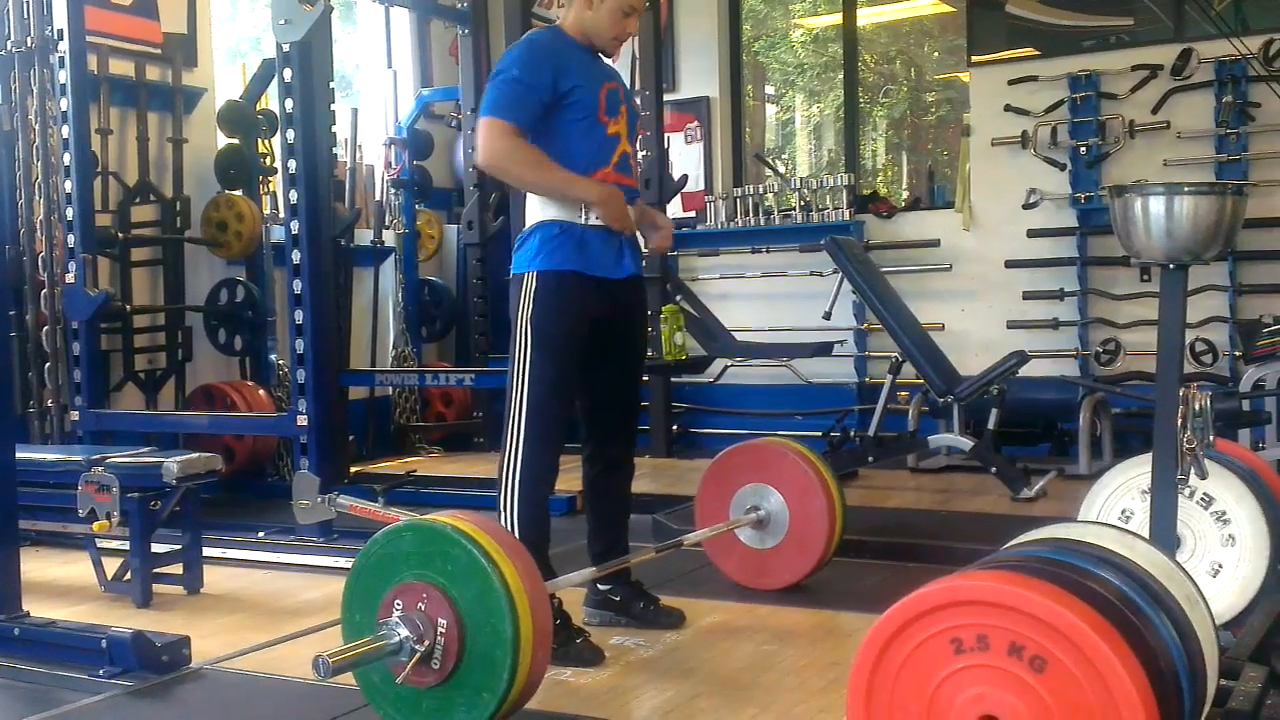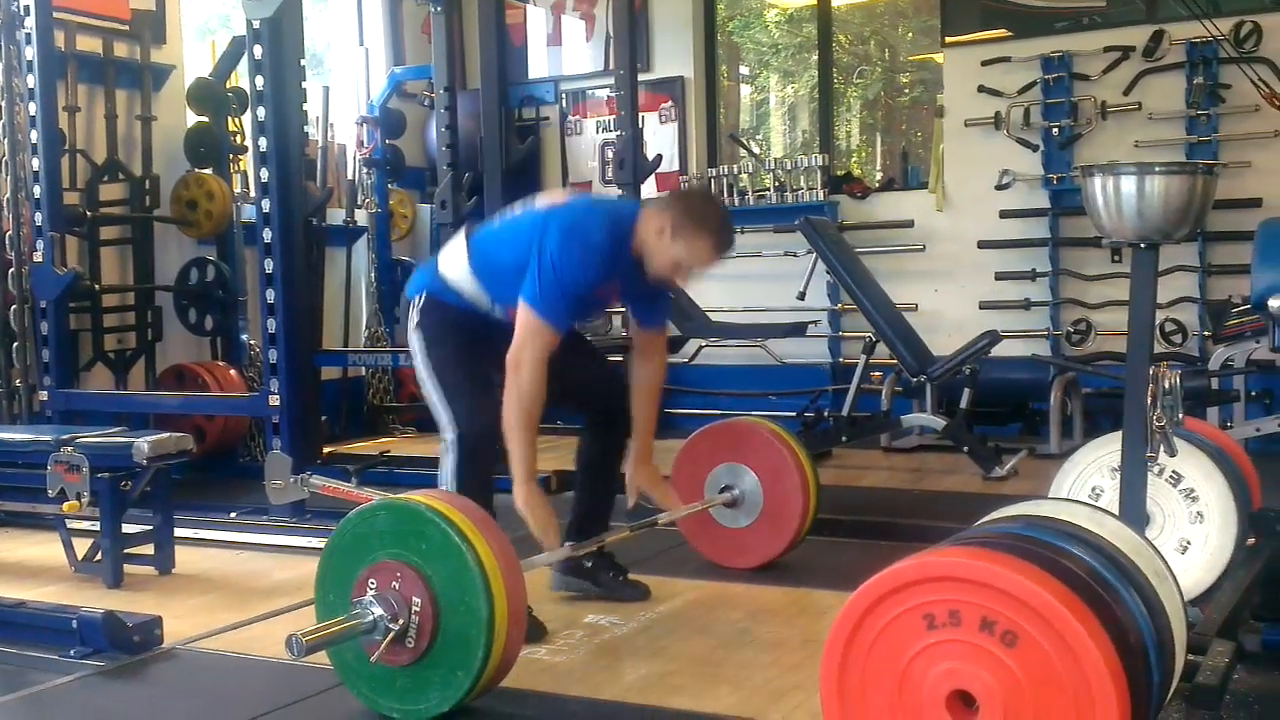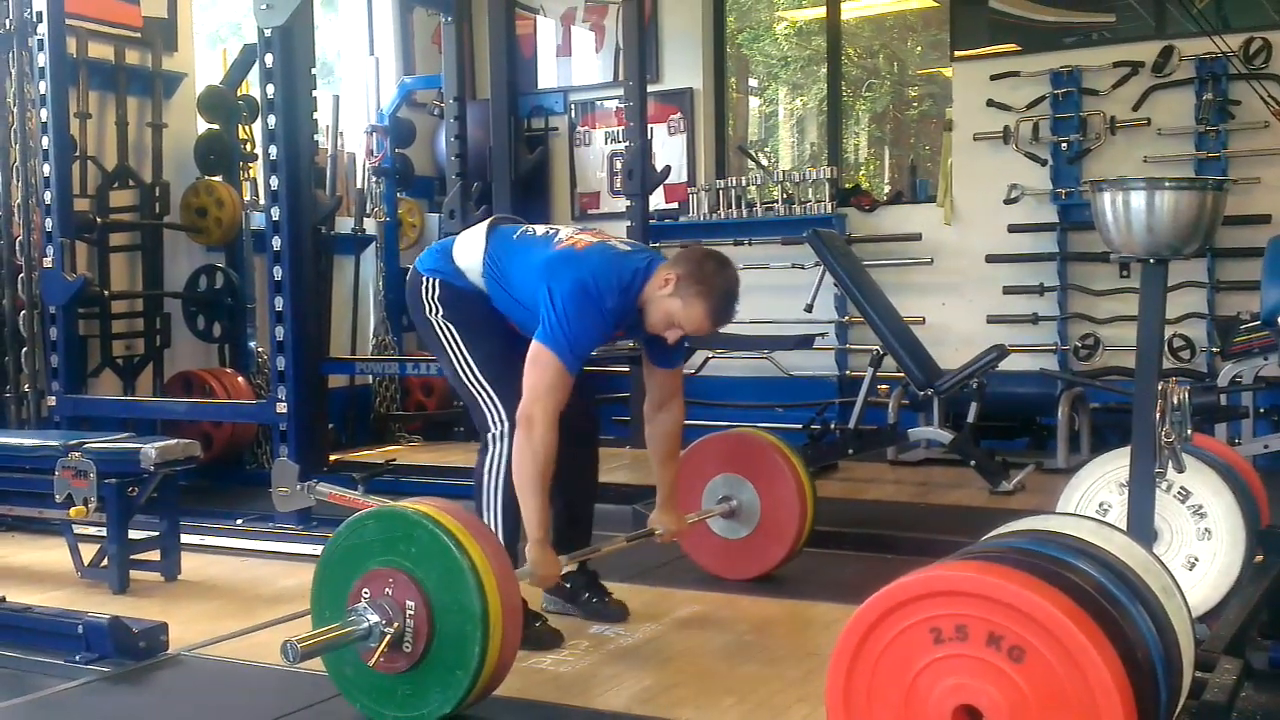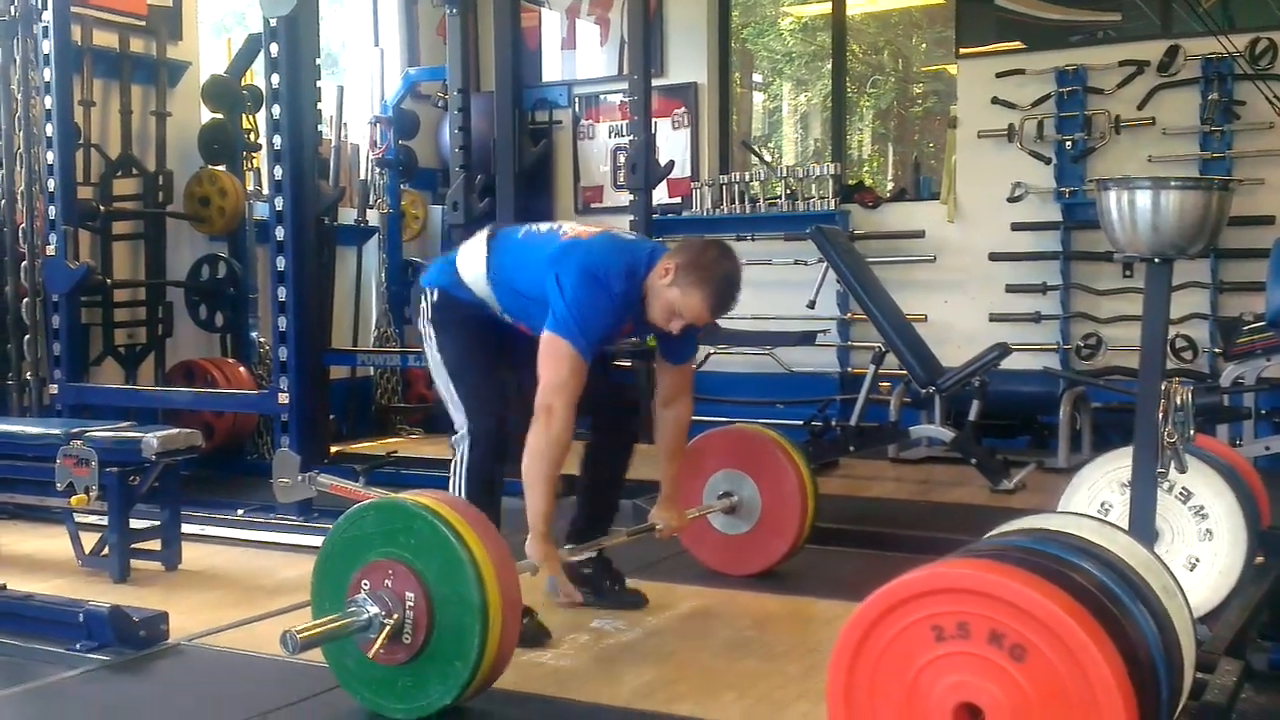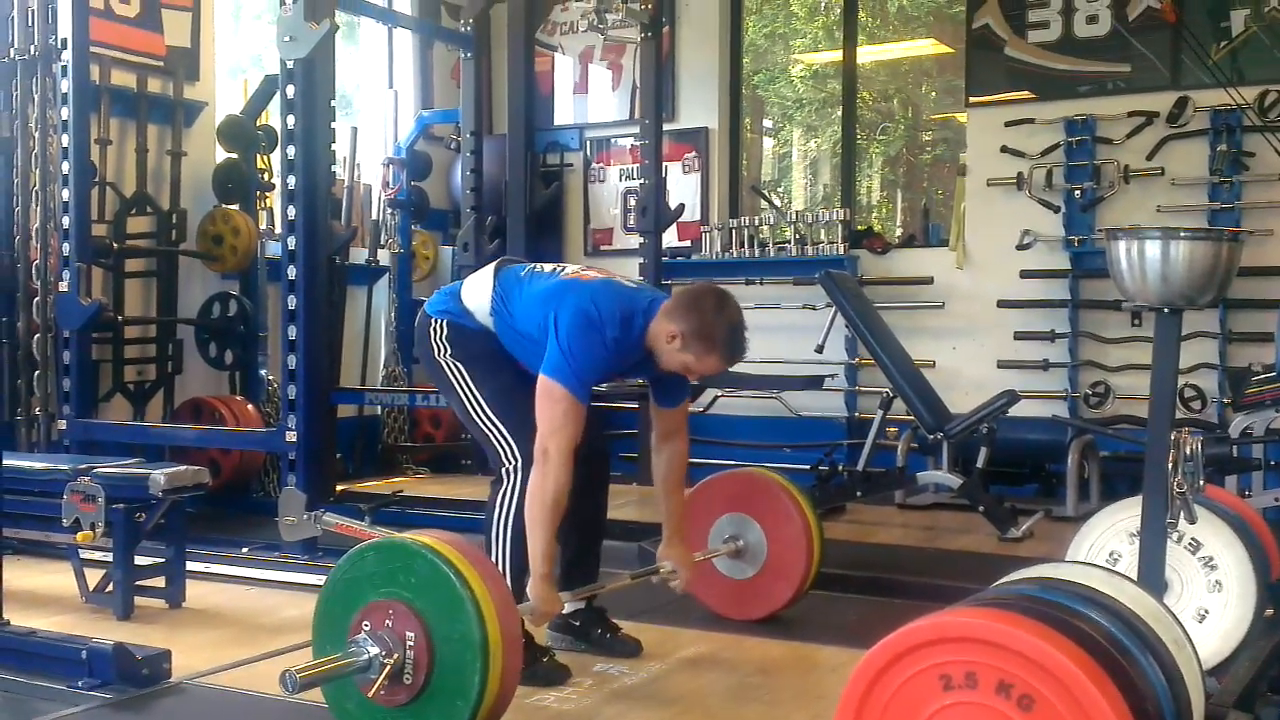
dt=1s
person 1, frame 1
left shoulder: (609, 77)
right shoulder: (539, 56)
right elbow: (494, 148)
left wrist: (645, 215)
right wrist: (592, 195)
left hip: (620, 270)
right hip: (555, 267)
left knee: (614, 435)
right knee: (538, 438)
left ankle: (610, 585)
person 1, frame 2
left shoulder: (648, 255)
right shoulder: (580, 238)
left elbow: (647, 356)
right elbow: (524, 364)
left wrist: (641, 459)
right wrist: (526, 486)
left hip: (511, 316)
right hip: (445, 305)
left knee: (608, 401)
right knee: (473, 429)
left ankle: (582, 556)
person 1, frame 3
left shoulder: (668, 299)
right shoulder: (586, 291)
left elbow: (664, 404)
right elbow: (535, 417)
left wrist: (666, 503)
right wrist: (537, 543)
left hip: (506, 295)
right hip: (449, 285)
left knee: (579, 421)
right knee: (508, 423)
left ankle: (571, 576)
person 1, frame 4
left shoulder: (681, 292)
right shoulder: (592, 281)
left elbow: (673, 400)
right elbow: (552, 409)
left wrist: (668, 499)
right wrist: (539, 538)
left hip: (520, 312)
right hip: (457, 301)
left knee: (618, 409)
right knee: (486, 429)
left ankle: (583, 560)
person 1, frame 5
left shoulder: (671, 332)
right shoulder: (591, 326)
left elbow: (669, 440)
right elbow: (551, 452)
left wrist: (674, 539)
right wrist: (541, 578)
left hip: (514, 339)
right hip: (458, 328)
right knee: (522, 460)
left ankle: (575, 614)
